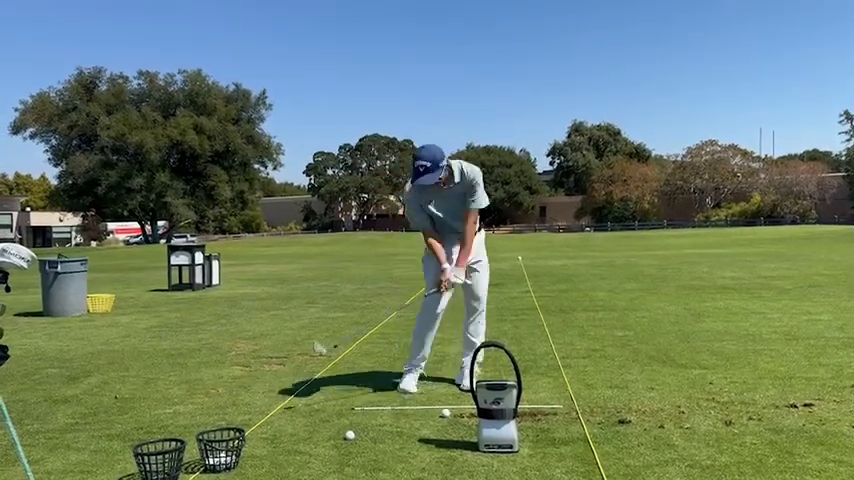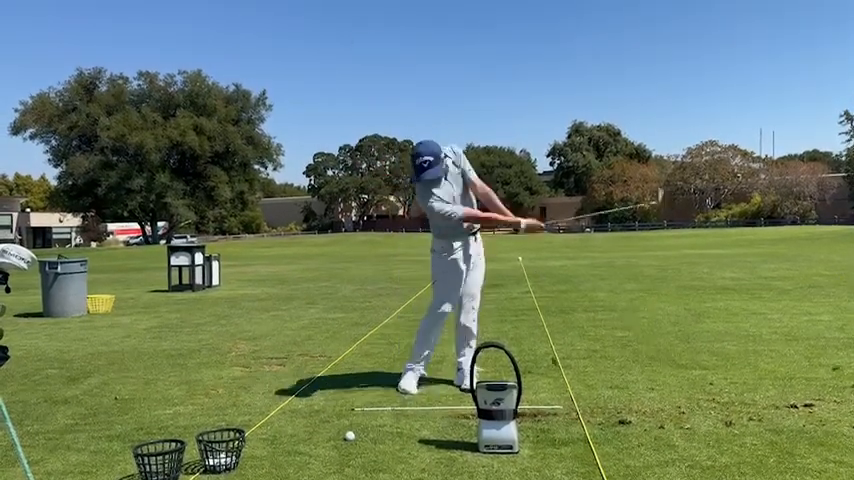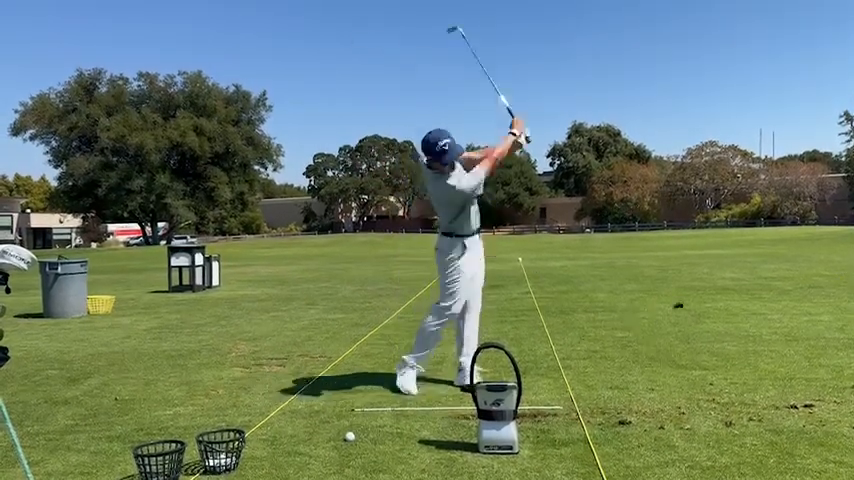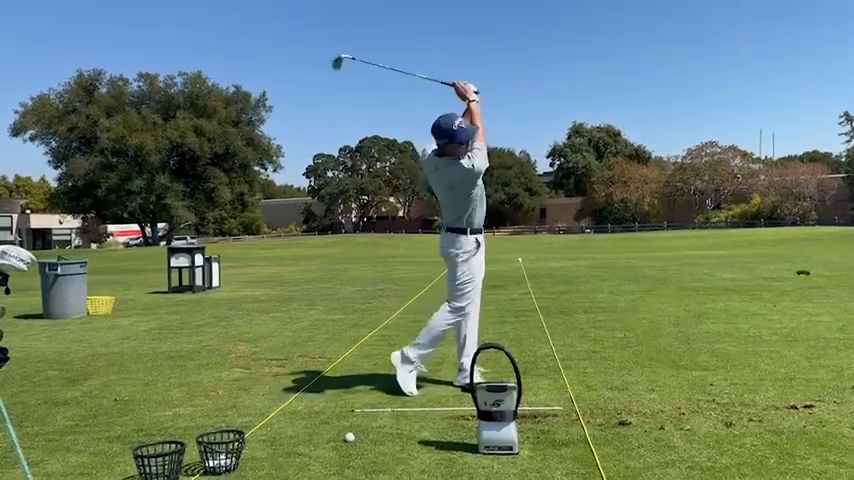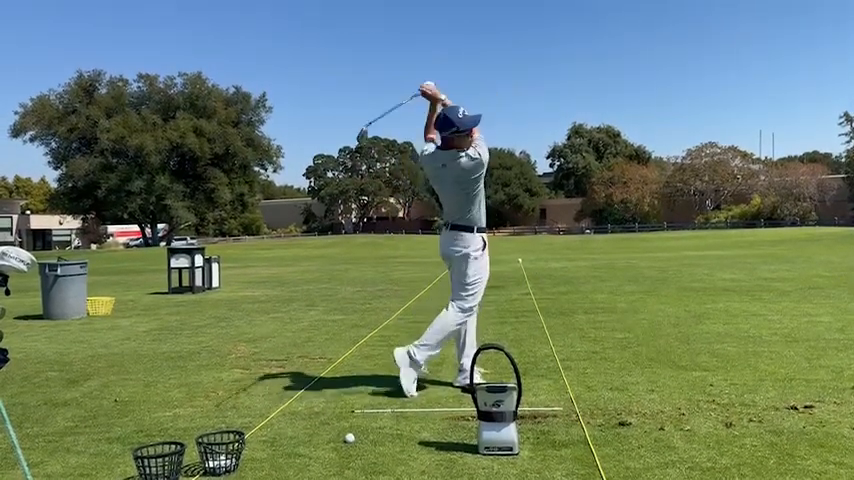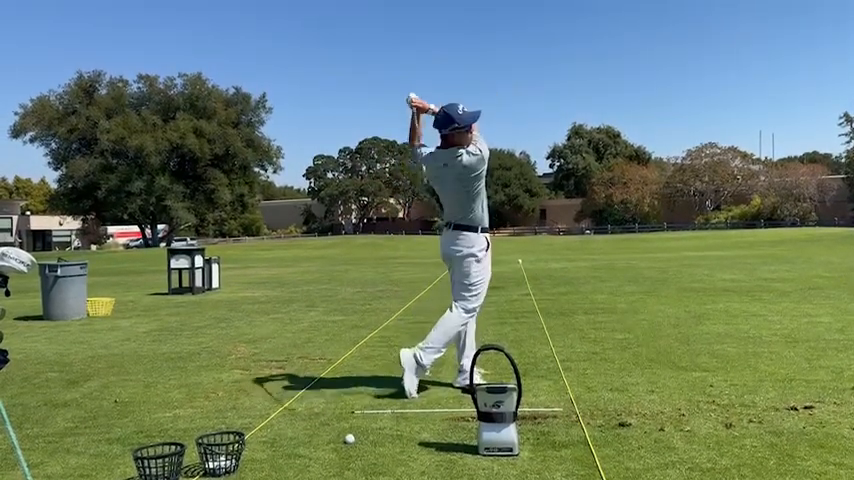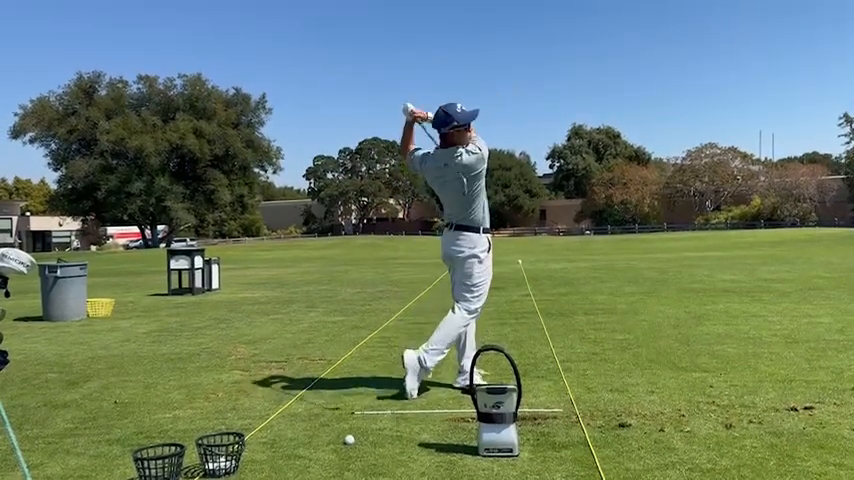
dt=0.1s
person 1, frame 1
left shoulder: (469, 174)
right shoulder: (415, 194)
left elbow: (471, 223)
right elbow: (430, 235)
left wrist: (462, 263)
right wrist: (444, 267)
left hip: (471, 245)
right hip: (440, 250)
left knee: (477, 305)
right knee: (435, 308)
left ankle: (467, 370)
right ankle: (413, 369)
person 1, frame 2
left shoulder: (452, 154)
right shoulder: (428, 197)
left elbow: (480, 189)
right elbow: (472, 217)
left wrist: (510, 217)
right wrist: (517, 224)
left hip: (473, 242)
right hip: (448, 248)
left knee: (469, 307)
right knee: (442, 307)
left ankle: (465, 370)
right ankle: (414, 369)
person 1, frame 3
left shoulder: (445, 157)
right shoulder: (450, 185)
left elbow: (473, 157)
right elbow: (488, 165)
left wrist: (511, 142)
right wrist: (513, 137)
left hip: (470, 240)
right hip: (456, 246)
left knee: (470, 306)
right knee: (449, 307)
left ankle: (466, 370)
right ankle: (410, 366)
person 1, frame 4
left shoulder: (432, 158)
right shoulder: (468, 169)
left elbow: (469, 134)
right elbow: (478, 137)
left wrist: (469, 103)
right wrist: (472, 101)
left hip: (460, 237)
right hip: (467, 242)
left knee: (469, 306)
right knee: (458, 307)
left ankle: (466, 370)
right ankle: (410, 358)
person 1, frame 5
left shoulder: (431, 159)
right shoulder: (475, 159)
left elbow: (430, 136)
right elbow: (476, 134)
left wrist: (437, 105)
right wrist: (441, 99)
left hip: (452, 236)
right hip: (470, 242)
left knee: (465, 305)
right knee: (463, 307)
left ankle: (465, 372)
right ankle: (414, 356)
person 1, frame 6
left shoulder: (430, 160)
right shoulder: (477, 157)
left elbow: (415, 144)
right elbow: (473, 135)
left wrist: (416, 114)
right wrist: (433, 110)
left hip: (452, 238)
right hip: (473, 242)
left knee: (465, 305)
right knee: (466, 309)
left ankle: (466, 374)
right ankle: (419, 359)
person 1, frame 7
left shoulder: (428, 162)
right shoulder: (476, 157)
left elbow: (406, 150)
right elbow: (473, 138)
left wrist: (410, 121)
right wrist: (431, 118)
left hip: (452, 238)
right hip: (473, 242)
left knee: (465, 306)
right knee: (467, 308)
left ankle: (466, 374)
right ankle: (422, 360)
